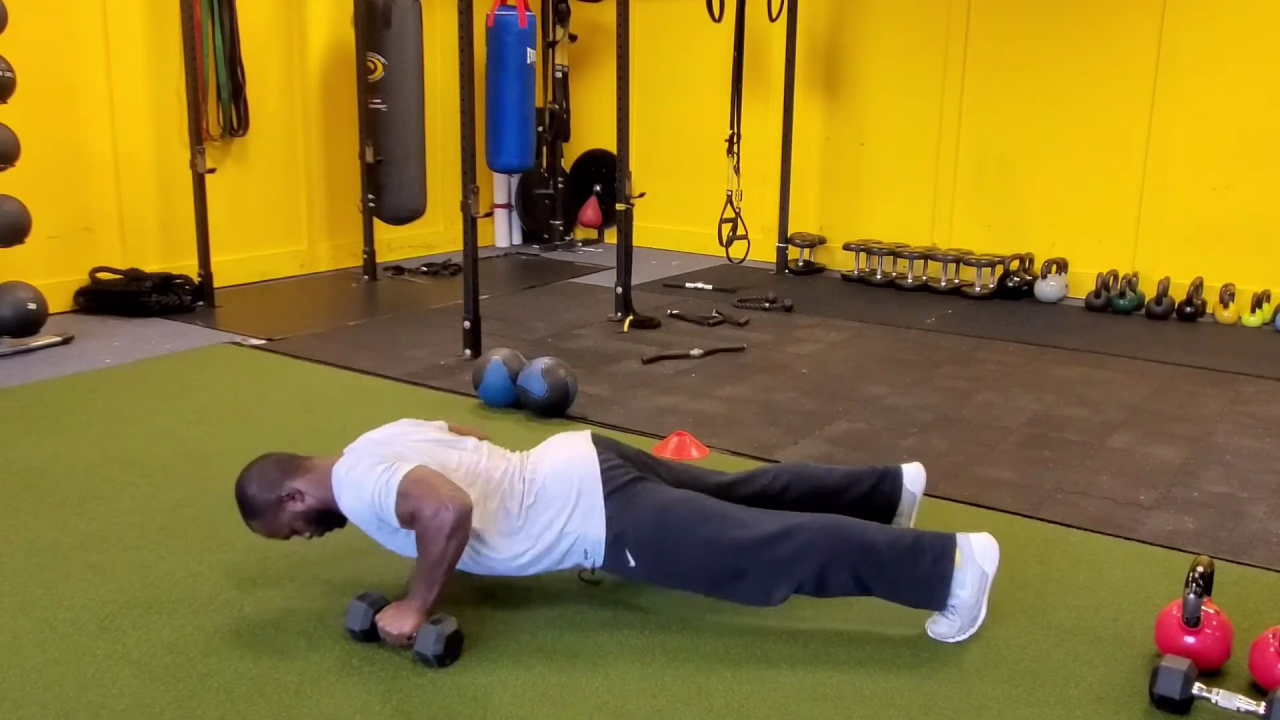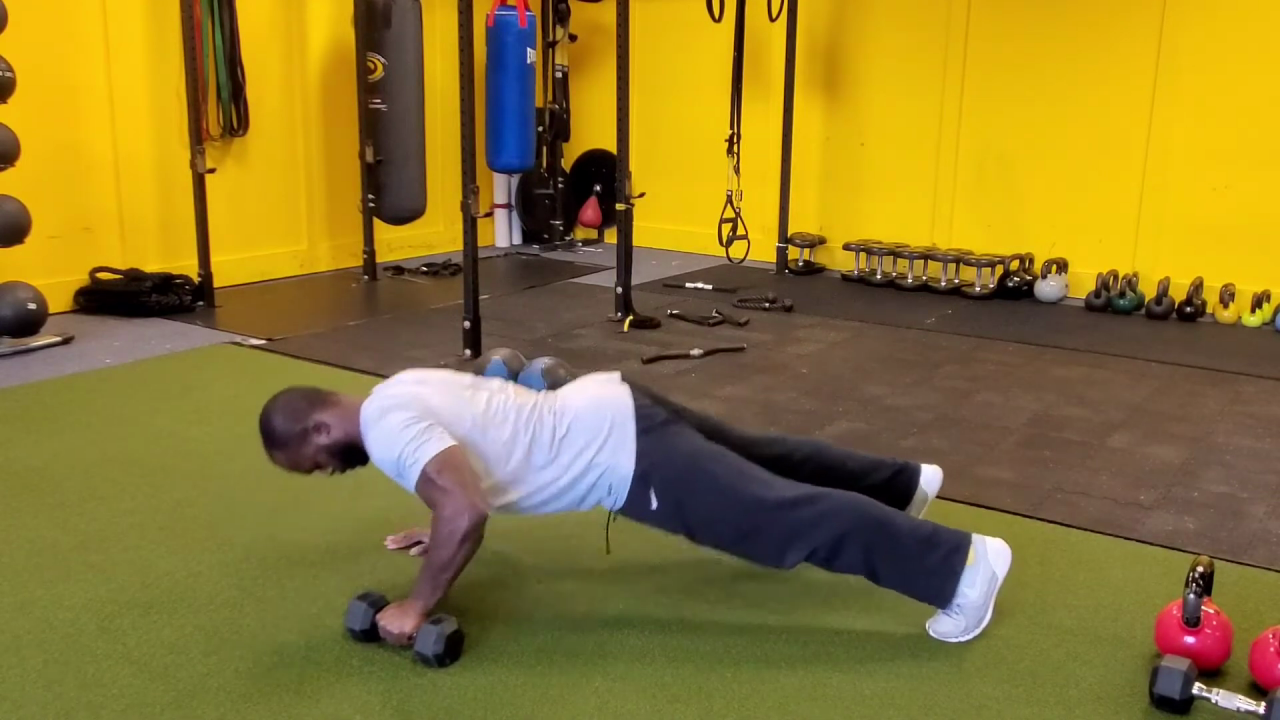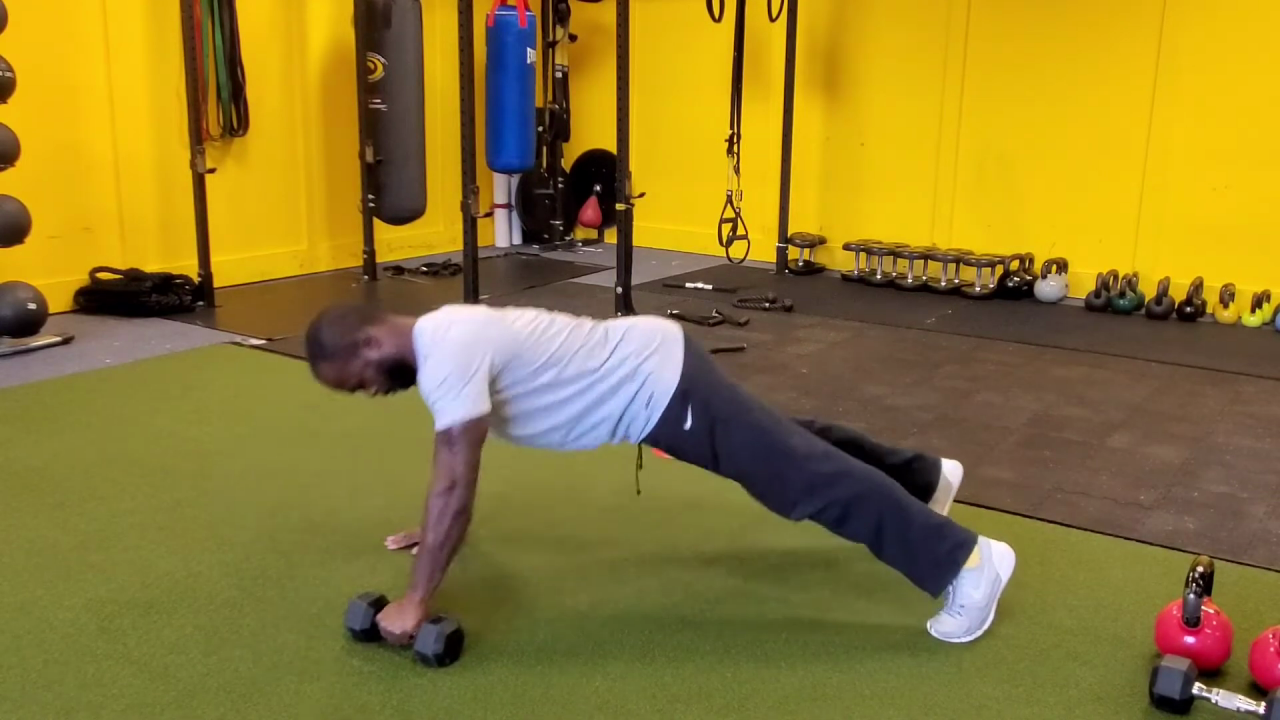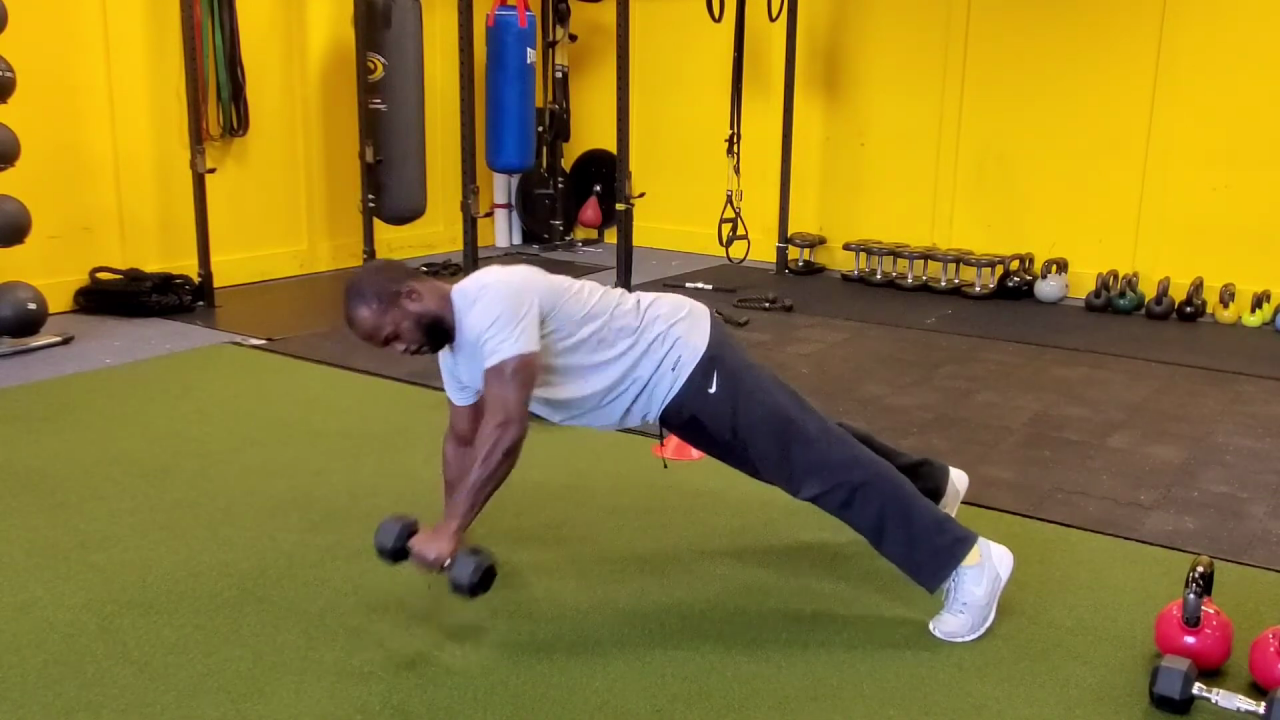
dt=0.2s
person 1, frame 1
left shoulder: (359, 485)
right shoulder: (383, 443)
left elbow: (449, 510)
left wrist: (416, 606)
right wrist: (422, 534)
left hip: (598, 518)
right hip: (581, 463)
left knee: (769, 550)
right knee: (747, 493)
left ankle: (951, 563)
right ankle: (890, 487)
person 1, frame 2
left shoulder: (387, 428)
right shoulder: (402, 391)
left elbow: (467, 516)
left wrist: (418, 605)
right wrist: (435, 530)
left hip: (624, 457)
right hip: (608, 407)
left knee: (784, 516)
right knee: (771, 467)
left ankle: (962, 563)
right ankle: (905, 483)
person 1, frame 3
left shoulder: (444, 355)
right shoulder: (439, 337)
left elbow: (457, 482)
right elbow: (454, 453)
left wrist: (417, 599)
right wrist: (435, 525)
left hip: (657, 384)
right hip: (646, 360)
left knee: (807, 477)
right knee: (797, 445)
left ankle: (967, 563)
right ankle: (925, 479)
person 1, frame 4
left shoulder: (490, 302)
right shoulder: (455, 339)
left elbow: (508, 426)
right elbow: (462, 435)
left wrist: (452, 527)
right wrist: (450, 514)
left hip: (682, 355)
right hip: (669, 382)
left knee: (819, 462)
right knee: (807, 443)
left ankle: (966, 561)
right ankle: (931, 485)
